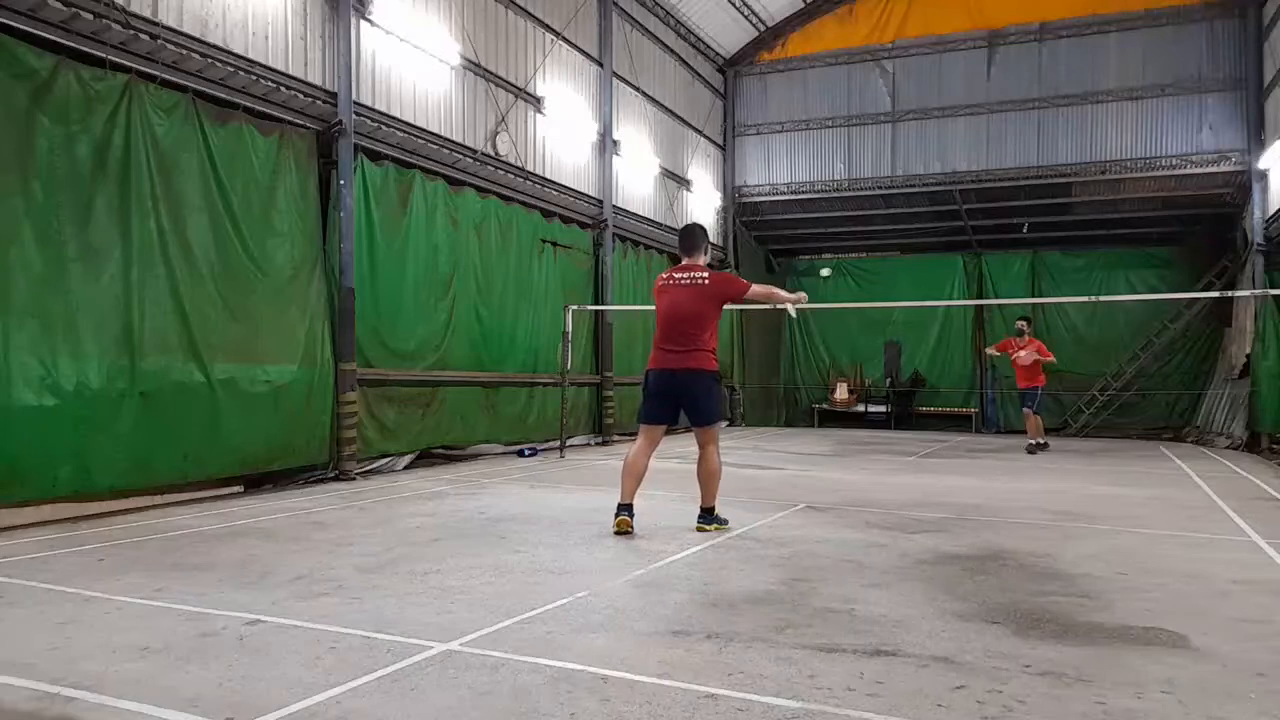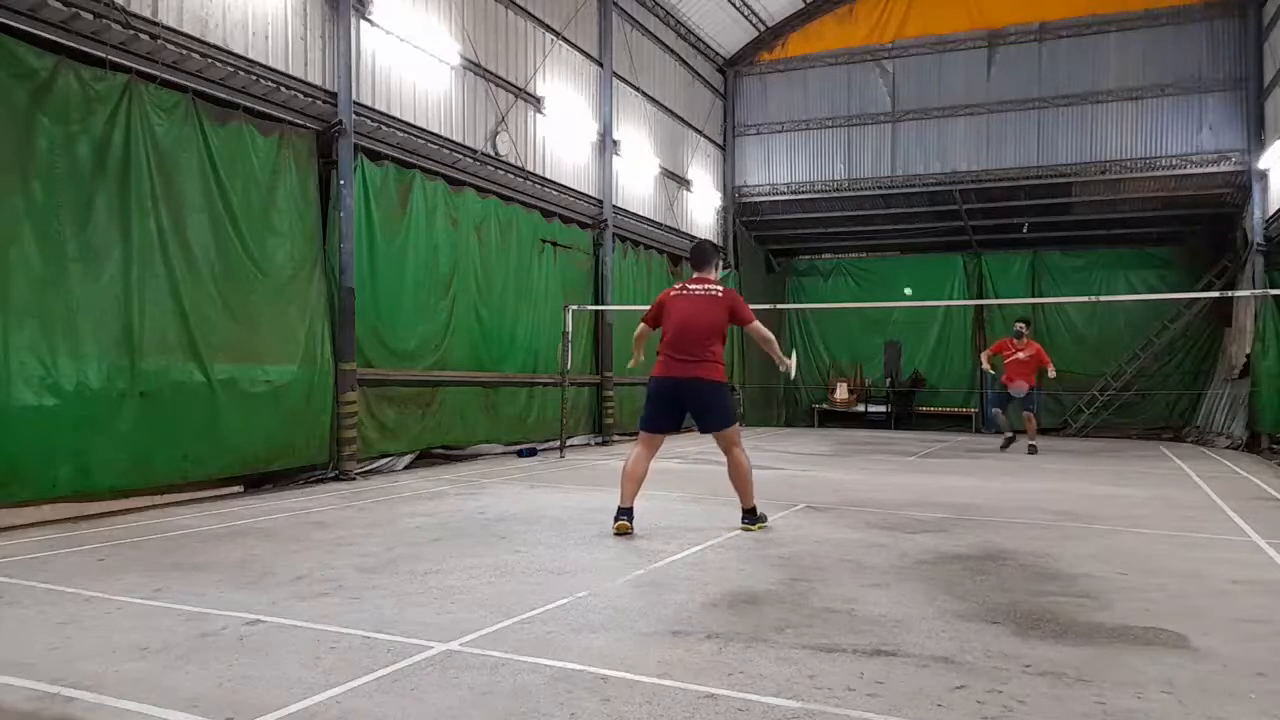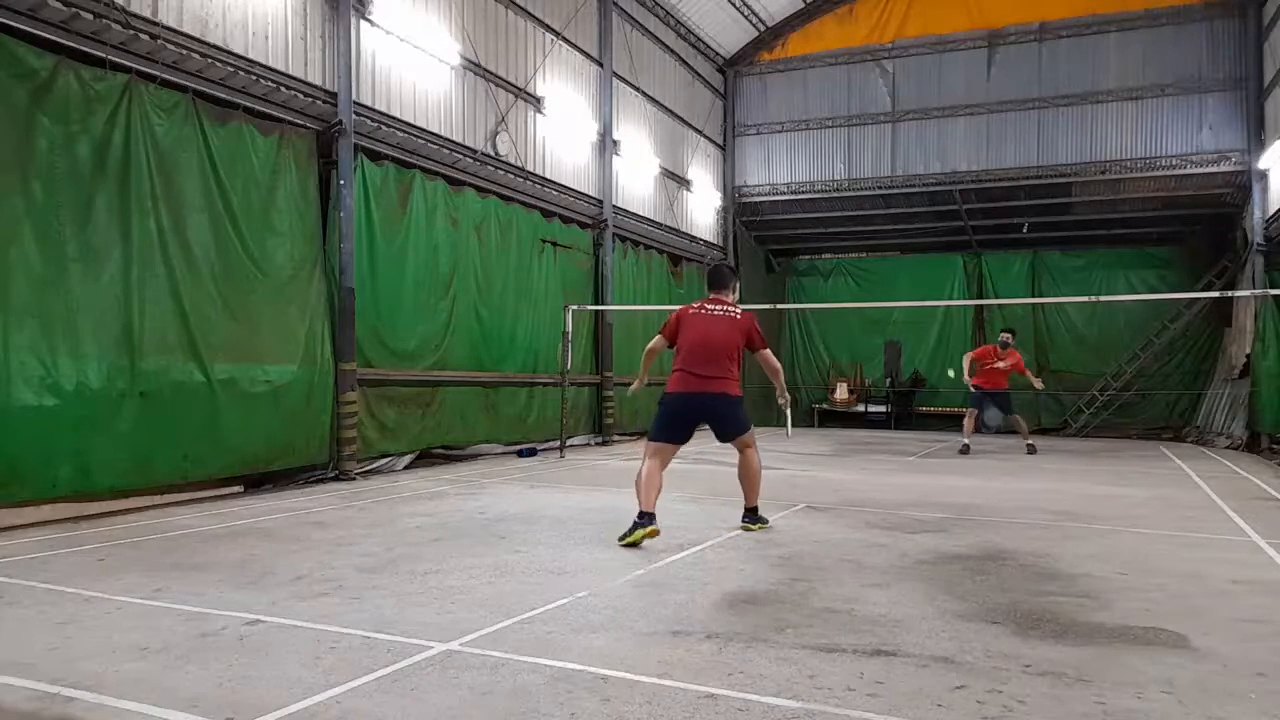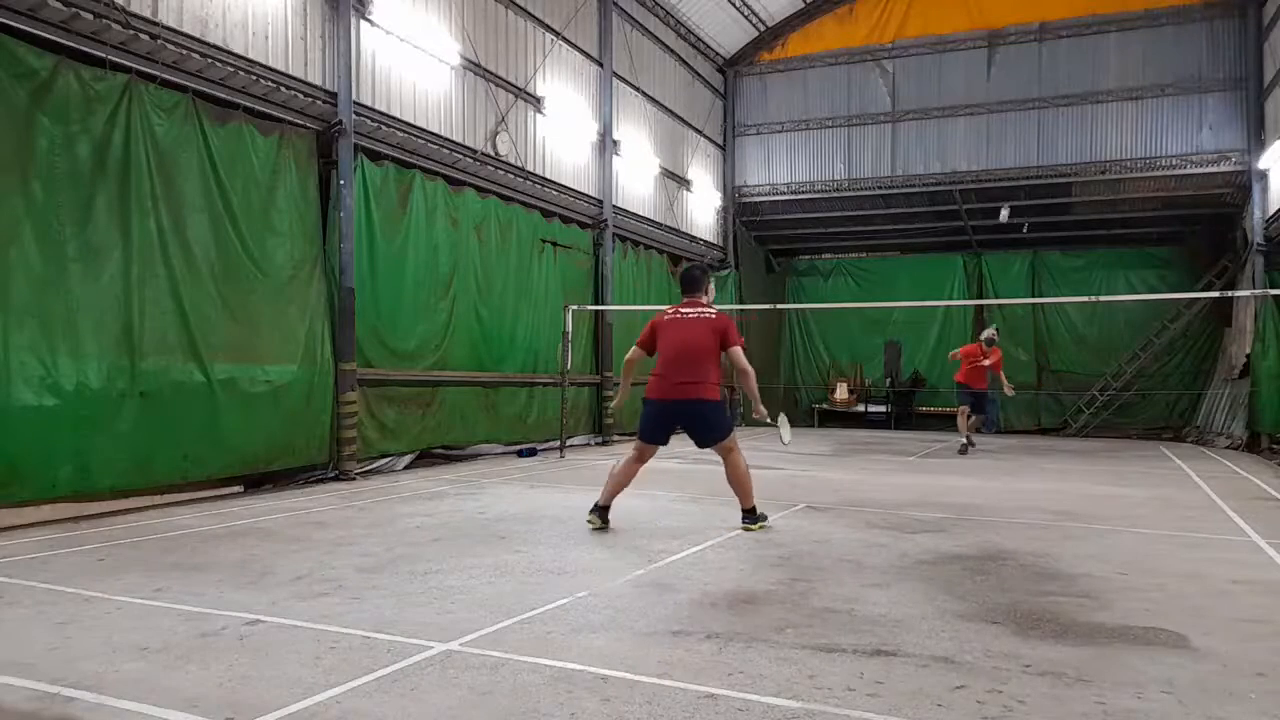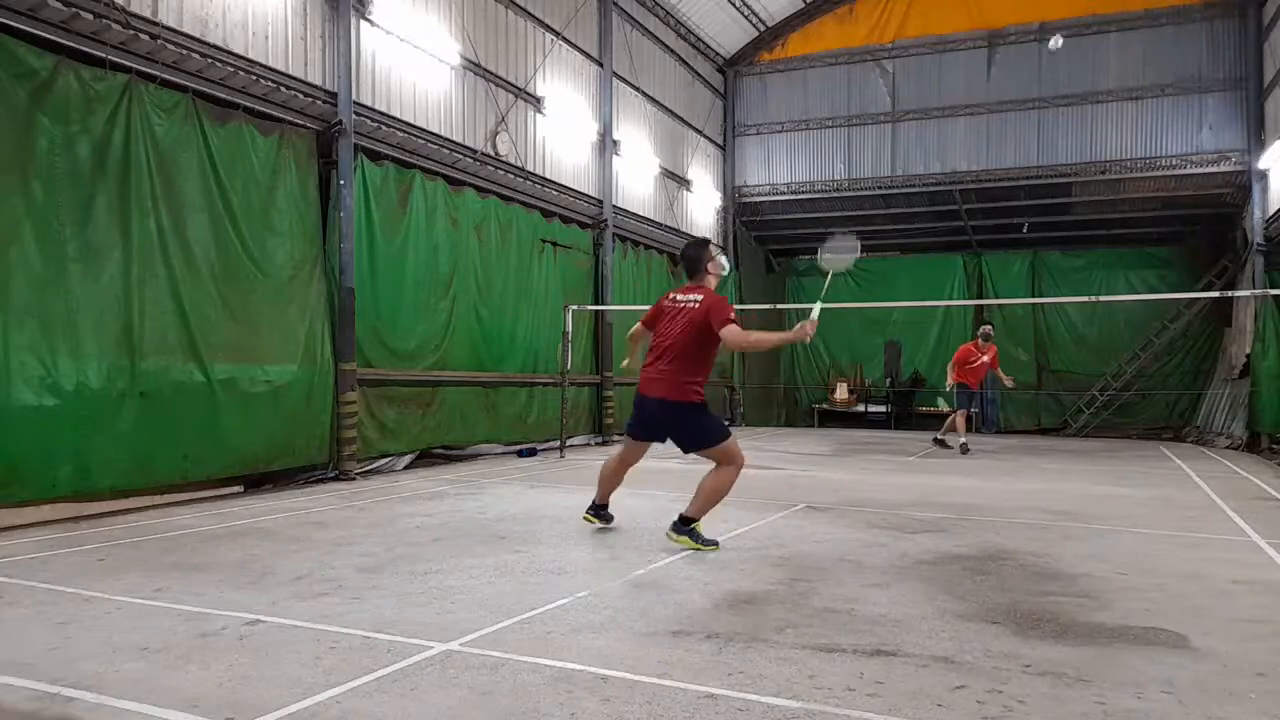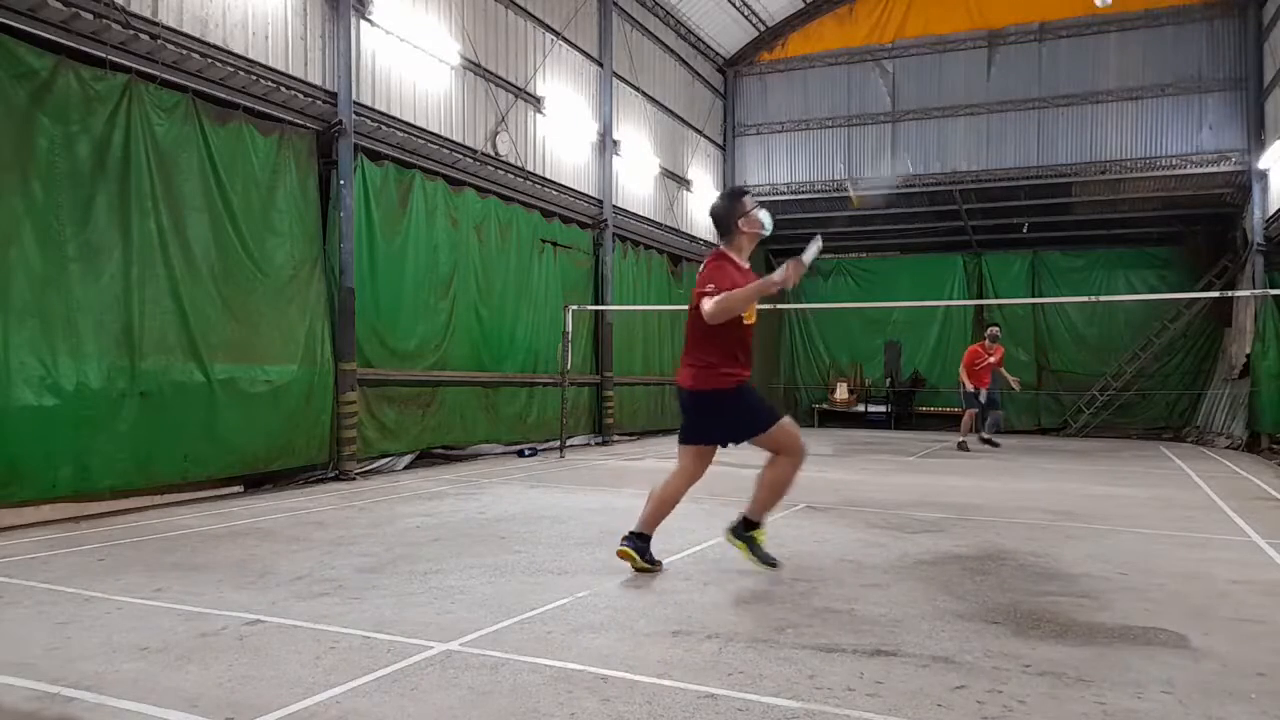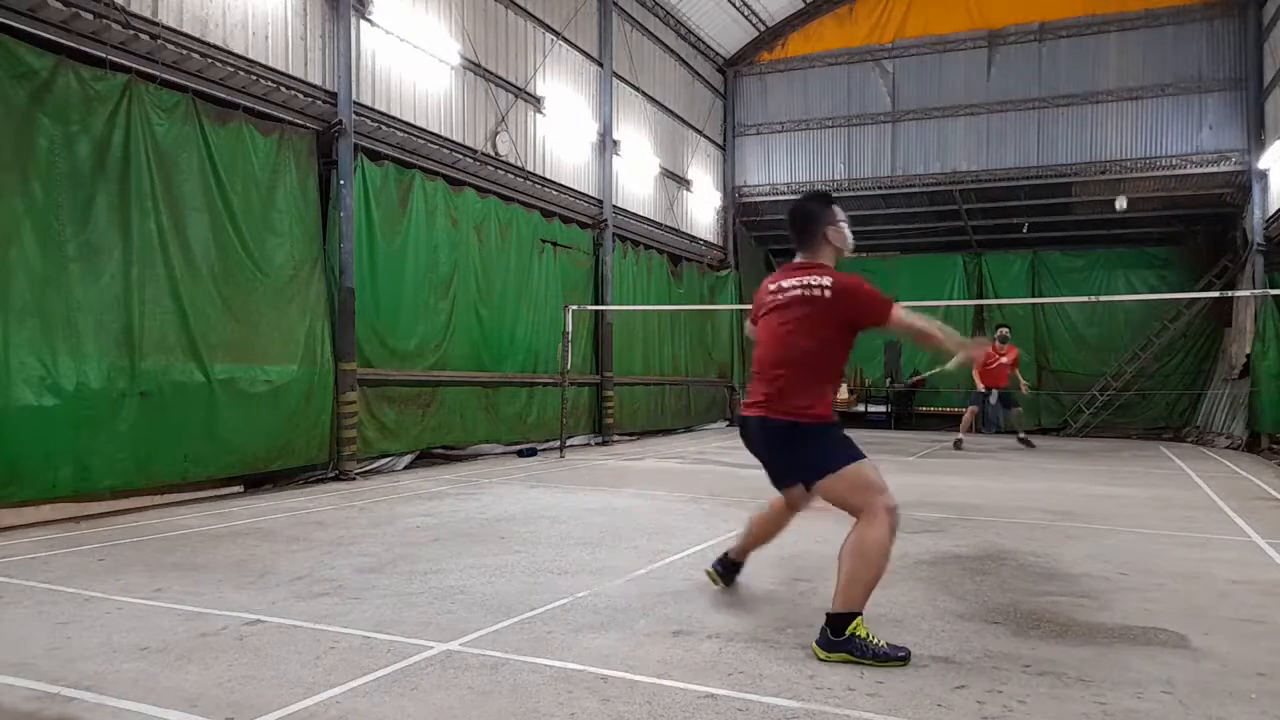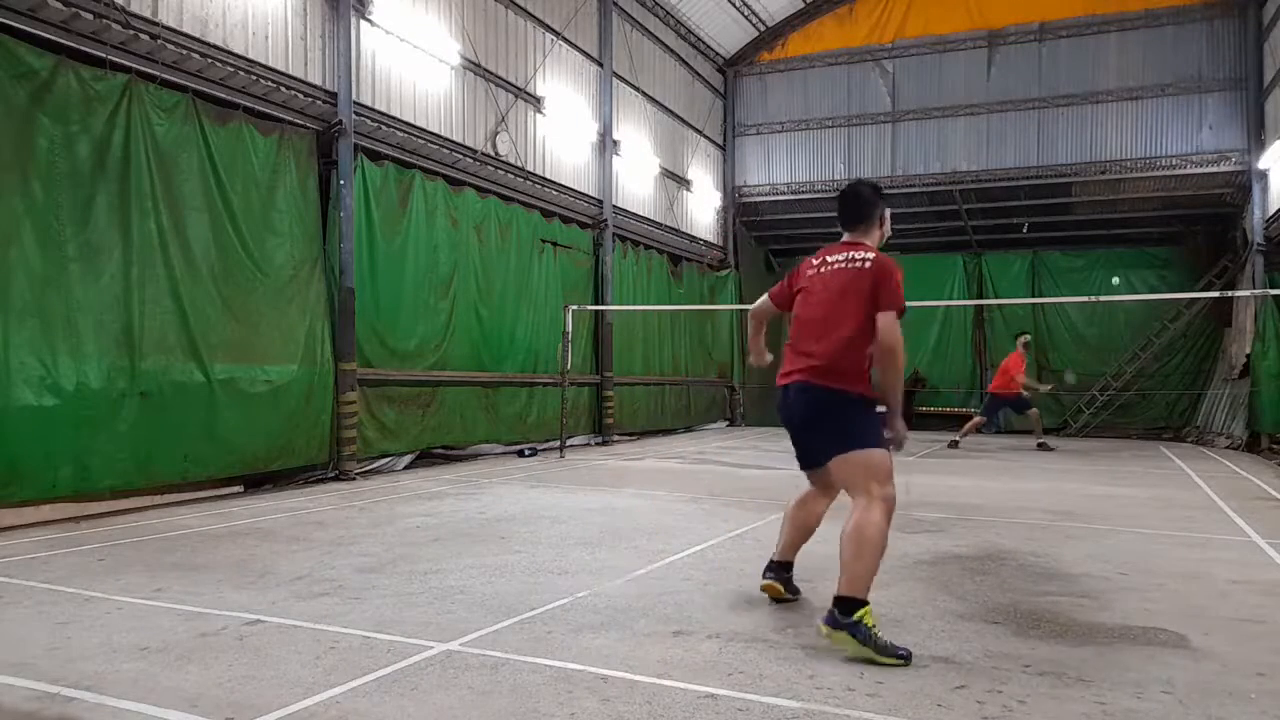
dt=0.3s
person 1, frame 1
left shoulder: (662, 281)
right shoulder: (717, 281)
right elbow: (763, 292)
right wrist: (792, 298)
left hip: (660, 370)
right hip: (699, 371)
left knee: (645, 442)
right knee: (708, 444)
left ankle: (624, 509)
right ankle: (707, 514)
person 1, frame 2
left shoulder: (669, 295)
right shoulder: (727, 296)
left elbow: (640, 334)
right elbow: (763, 335)
left wrist: (636, 356)
right wrist: (780, 359)
left hip: (665, 379)
right hip: (707, 380)
left knee: (643, 448)
right knee: (733, 446)
left ankle: (624, 514)
right ankle: (750, 514)
person 1, frame 3
left shoulder: (685, 313)
right shoulder: (745, 320)
left elbow: (652, 348)
right elbow: (772, 365)
left wrist: (641, 378)
right wrist: (782, 392)
left hip: (680, 394)
right hip: (723, 396)
left knee: (652, 460)
right knee: (747, 447)
left ankle: (646, 518)
right ankle: (751, 515)
person 1, frame 4
left shoulder: (662, 319)
right shoulder: (721, 320)
left elbow: (630, 360)
right elbow: (743, 368)
left wrist: (622, 393)
right wrist: (757, 404)
left hip: (659, 398)
right hip: (702, 400)
left knee: (639, 456)
right knee: (730, 452)
left ankle: (600, 509)
right ankle: (750, 515)
person 1, frame 5
left shoulder: (669, 299)
right shoulder: (714, 302)
left elbow: (635, 333)
right elbow: (736, 340)
left wrist: (631, 358)
right wrist: (793, 335)
left hip: (648, 395)
right hip: (682, 401)
left knee: (628, 455)
right knee: (732, 460)
left ankle: (597, 508)
right ankle: (685, 525)
person 1, frame 6
left shoulder: (730, 265)
right shoulder: (722, 269)
right elbow: (712, 312)
right wrist: (770, 283)
left hip: (699, 385)
right hip: (720, 387)
left knee: (687, 471)
right knee: (792, 449)
left ankle: (637, 541)
right ankle: (748, 528)
person 1, frame 7
left shoulder: (769, 286)
right shoulder: (842, 291)
right elbow: (912, 326)
right wrist: (963, 346)
left hip: (756, 420)
right hip: (800, 426)
left knee: (794, 498)
right knee: (879, 511)
left ankle: (728, 563)
right ankle: (840, 630)
person 1, frame 8
left shoulder: (810, 266)
right shoulder: (883, 267)
left elbow: (758, 311)
right elbow: (888, 341)
left wrist: (758, 352)
right wrist: (894, 412)
left hip: (793, 390)
right hip: (837, 395)
left knee: (824, 486)
right knee: (877, 498)
left ankle: (779, 571)
right ankle: (848, 614)
